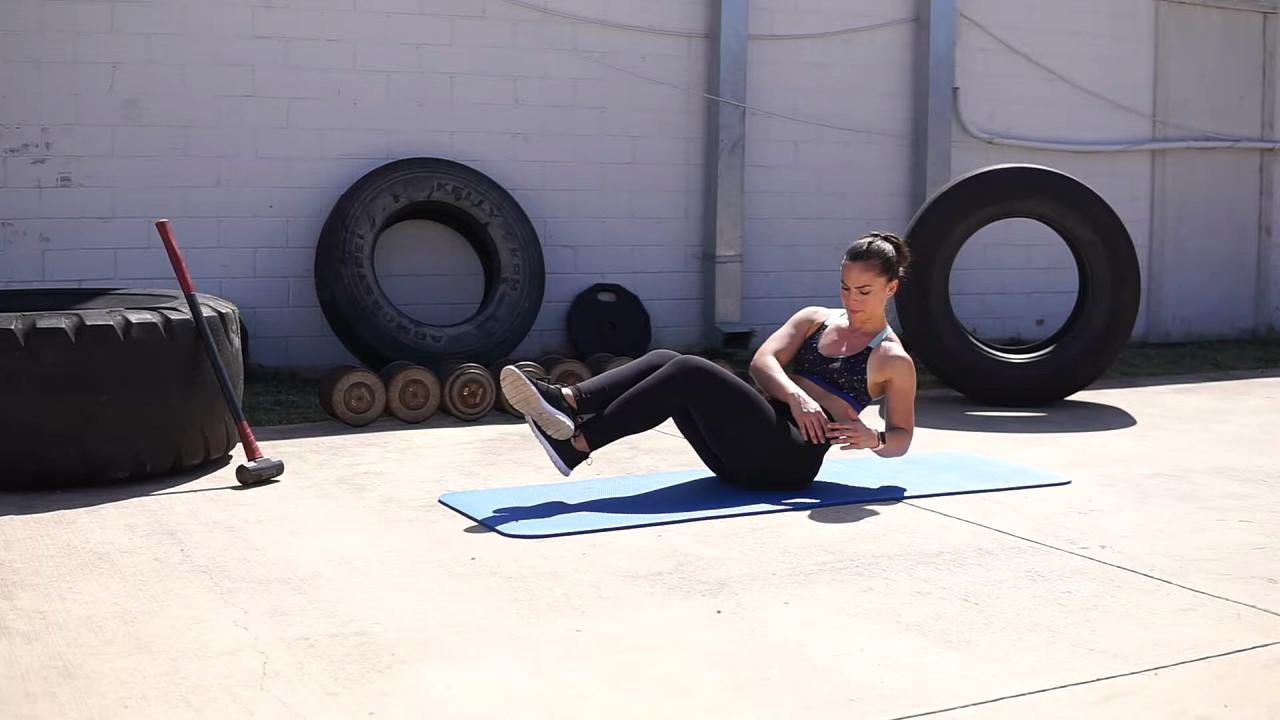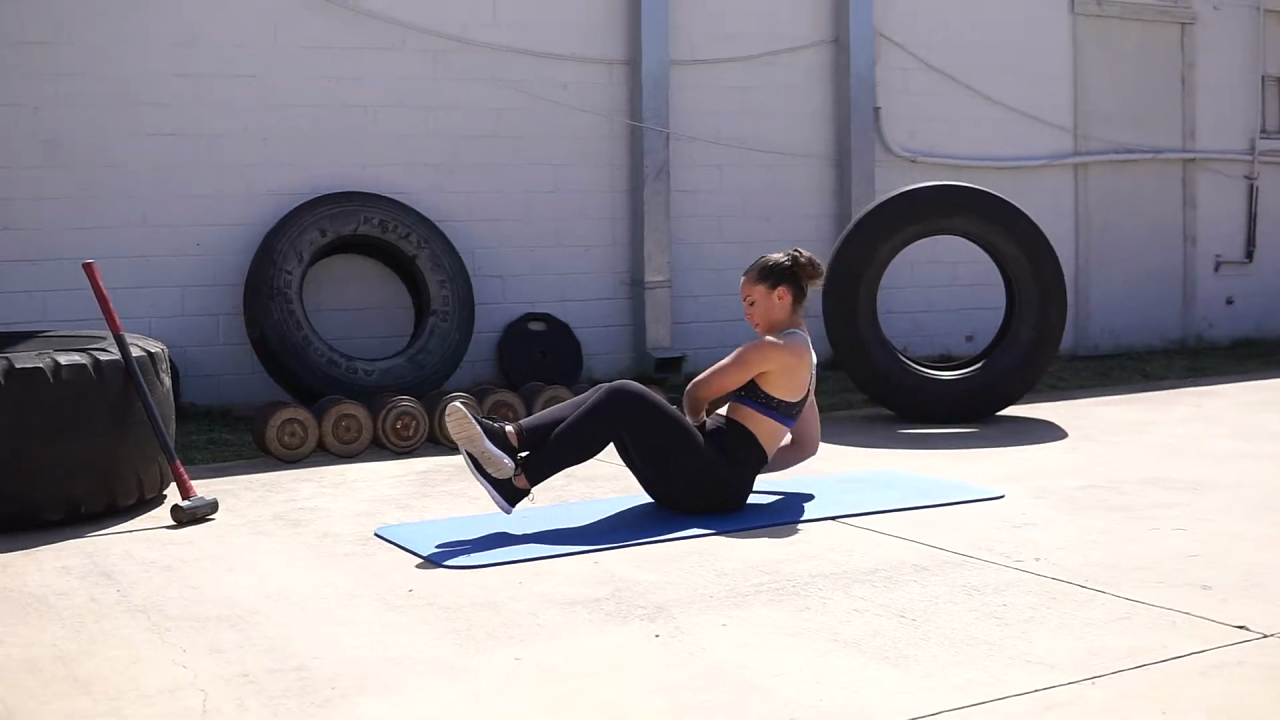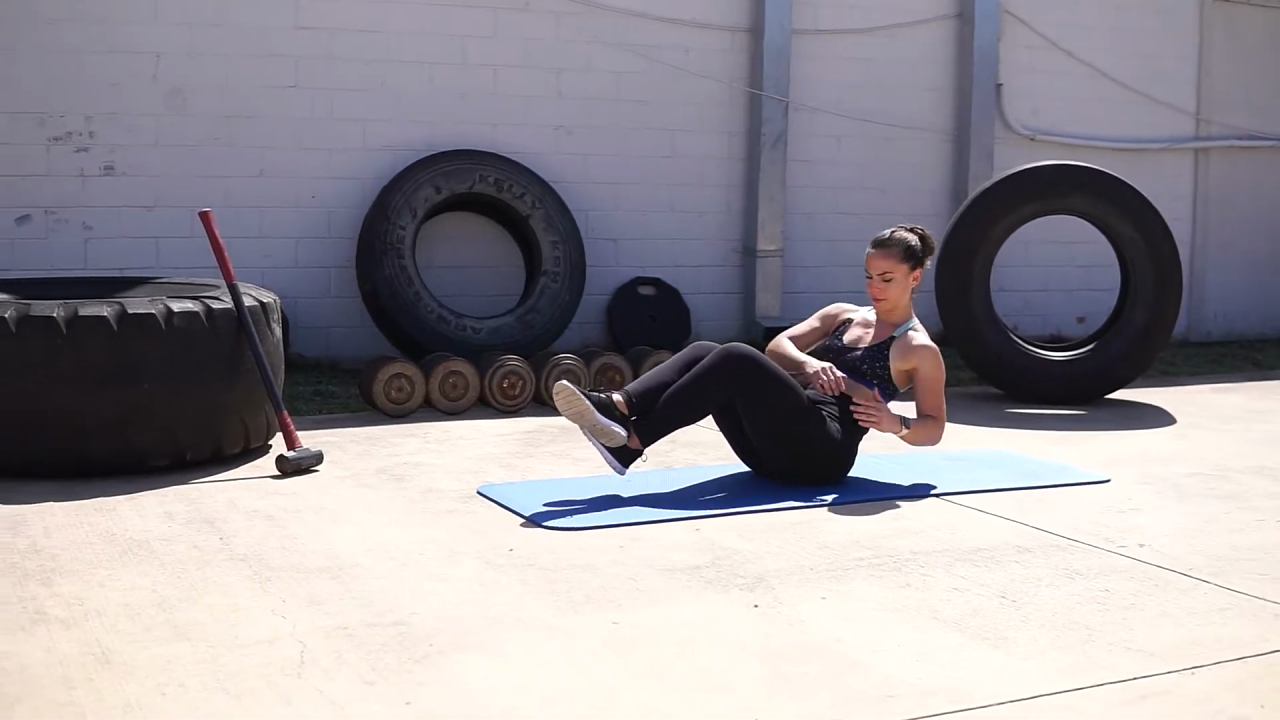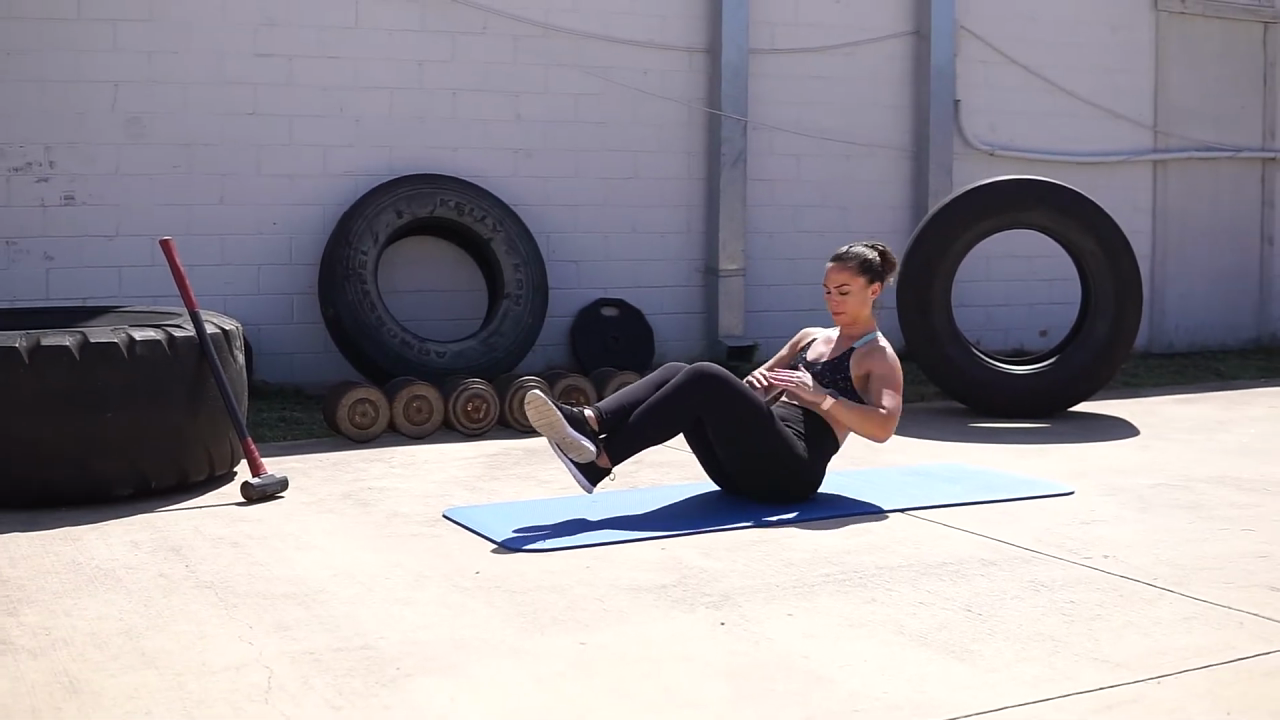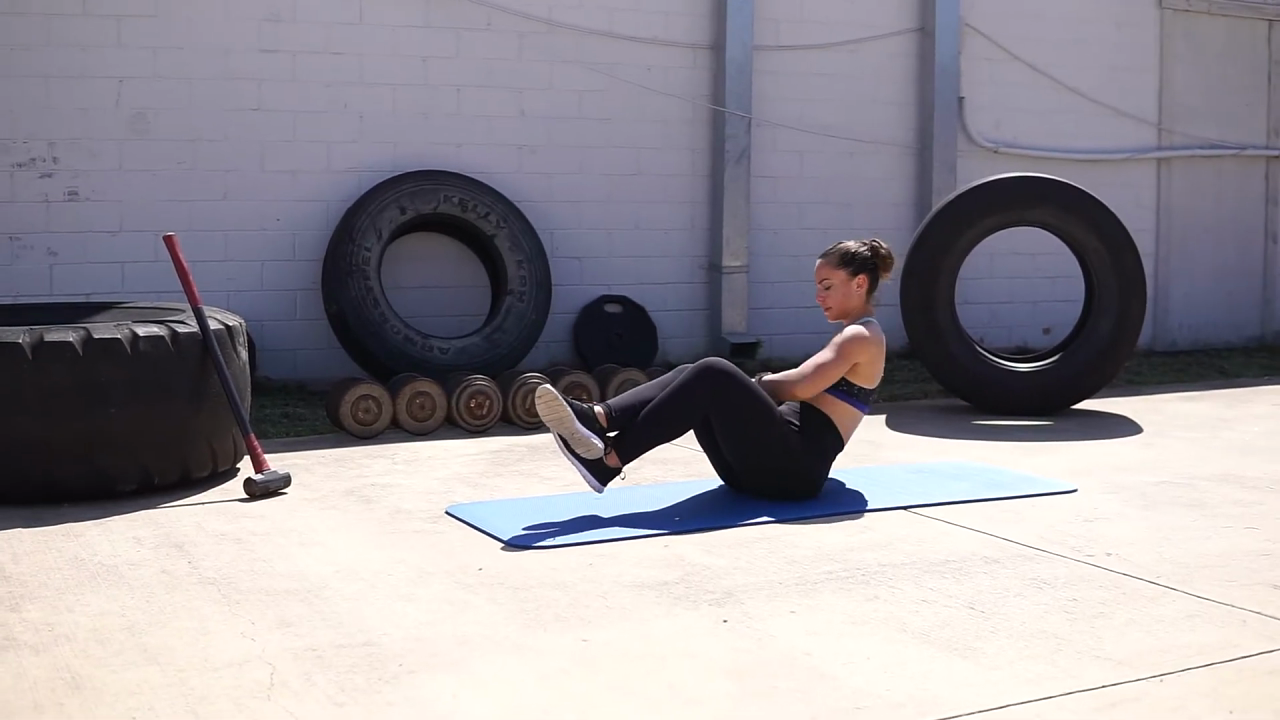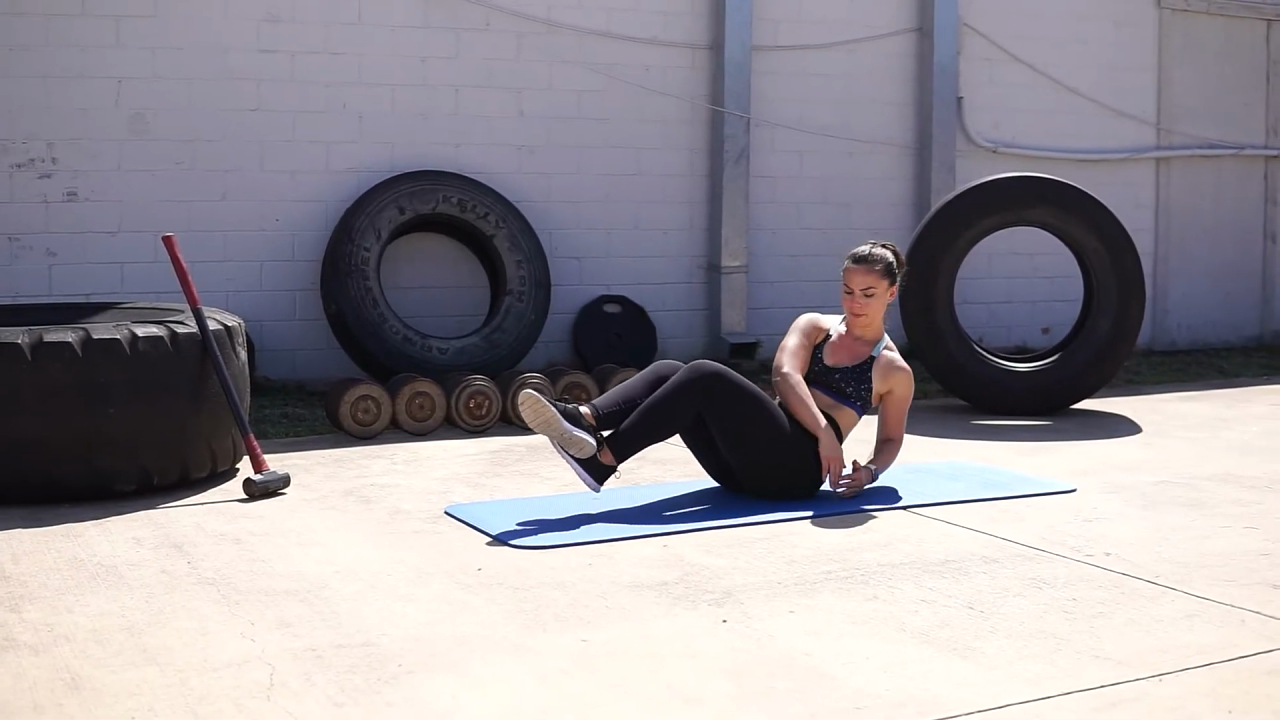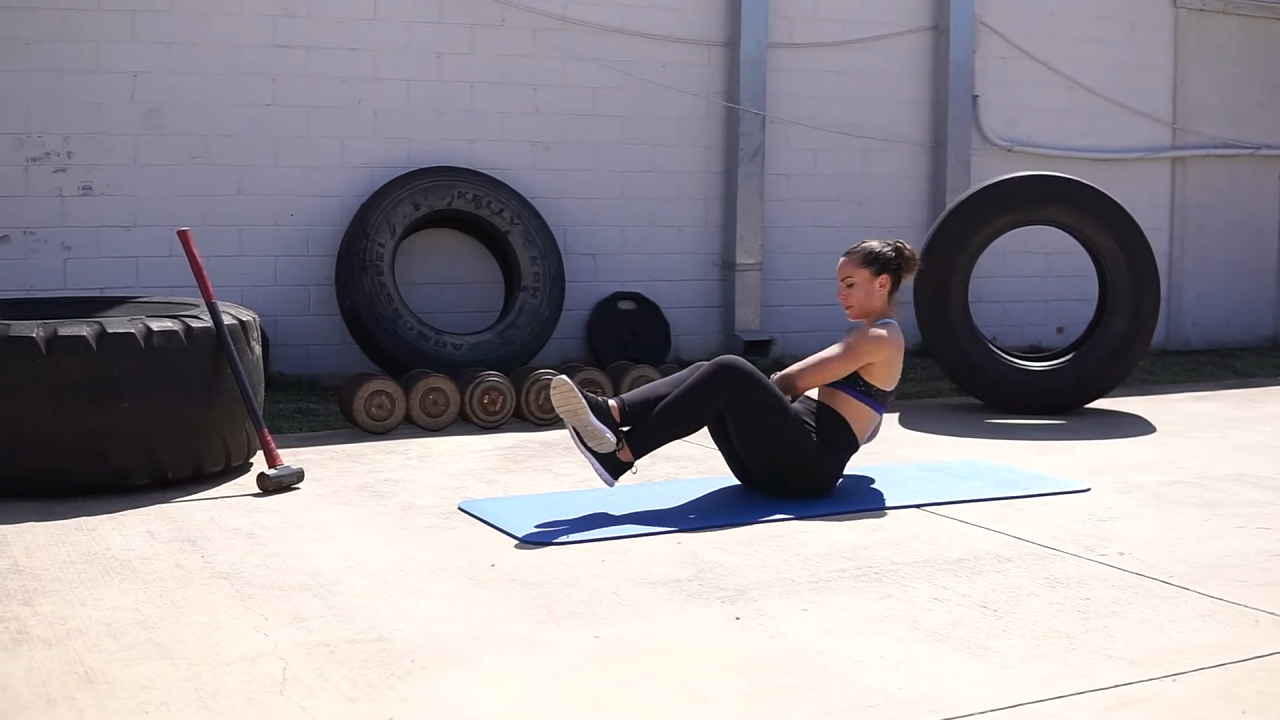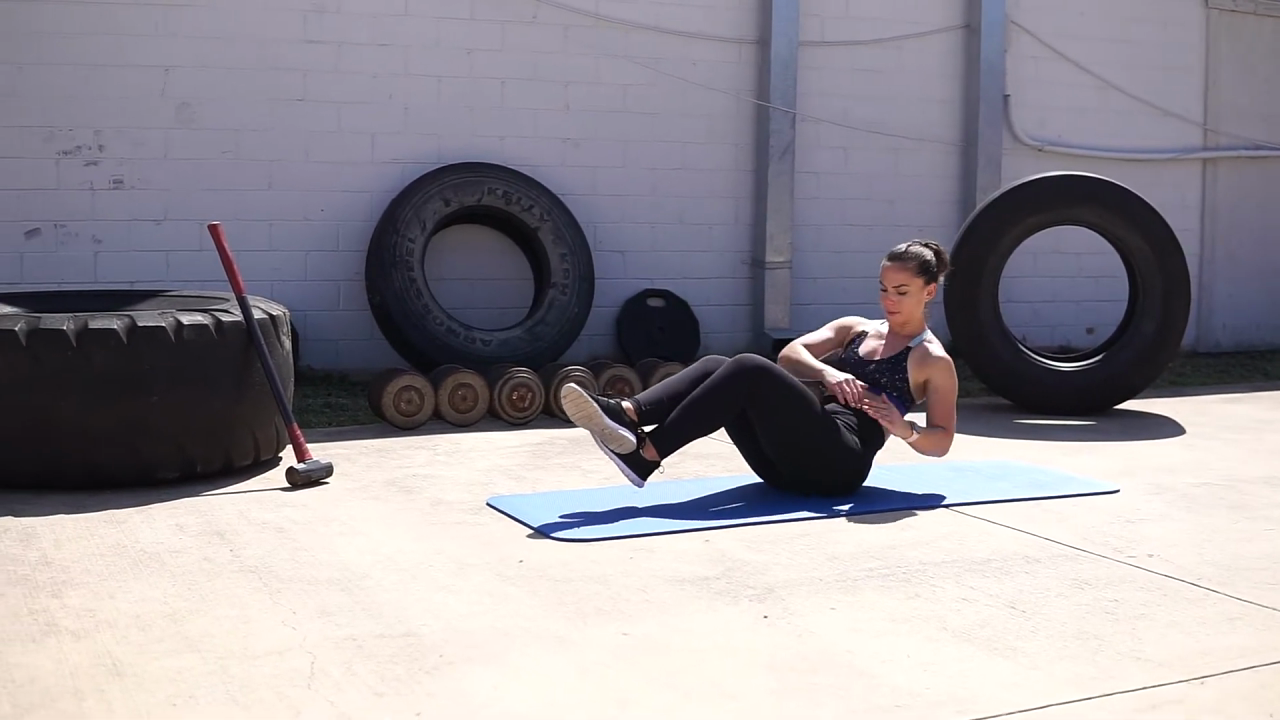
dt=0.5s
person 1, frame 1
left shoulder: (892, 359)
right shoulder: (815, 319)
left elbow: (900, 440)
right elbow: (763, 361)
left wrist: (866, 437)
right wrist: (795, 394)
left hip: (786, 457)
right hip: (744, 452)
left knee: (691, 373)
right knee: (665, 360)
left ankle: (579, 442)
right ankle: (566, 401)
person 1, frame 2
left shoulder: (776, 348)
right shoulder: (796, 355)
left elbow: (701, 391)
right elbow: (806, 445)
left wrist: (693, 417)
left hip: (715, 482)
right hip: (697, 473)
left knee: (623, 397)
right knee: (608, 395)
left ankle: (519, 479)
right ankle: (507, 437)
person 1, frame 3
left shoulder: (920, 349)
right shoulder: (843, 315)
left elbow: (933, 427)
right elbow: (777, 349)
left wrist: (892, 422)
right wrist: (808, 365)
left hip: (821, 451)
right hip: (775, 449)
left knee: (735, 358)
right knee: (703, 353)
left ankle: (632, 440)
right ankle: (615, 406)
person 1, frame 4
left shoulder: (879, 357)
right shoulder: (813, 337)
left elbow: (883, 426)
right elbow: (760, 379)
left wrist: (817, 395)
right wrist: (757, 383)
left hip: (789, 469)
right hip: (745, 466)
left knee: (705, 377)
right knee: (675, 374)
left ankle: (600, 460)
right ankle: (587, 422)
person 1, frame 5
left shoulder: (862, 338)
right shoulder: (845, 343)
left elbow: (803, 387)
left wrist: (770, 385)
left hip: (794, 468)
right hip: (755, 466)
left knee: (713, 374)
right knee: (691, 376)
left ankle: (610, 459)
right ankle: (595, 419)
person 1, frame 6
left shoulder: (895, 370)
right shoulder: (814, 327)
left elbow: (891, 440)
right elbow: (784, 376)
left wrist: (870, 472)
right wrist: (823, 432)
left hip: (794, 465)
right hip: (745, 463)
left knee: (704, 376)
right knee: (668, 372)
left ankle: (605, 458)
right ankle: (582, 419)
person 1, frame 7
left shoulder: (878, 339)
right shoulder: (872, 340)
left elbow: (799, 380)
left wrist: (756, 390)
left hip: (808, 467)
right hip: (779, 462)
left knee: (729, 371)
right knee: (705, 373)
left ankle: (621, 452)
right ankle: (609, 412)
person 1, frame 8
left shoulder: (934, 360)
right shoulder: (858, 329)
left elbow: (940, 439)
right elbow: (789, 355)
left wrist: (906, 429)
right wrist: (825, 372)
left hip: (837, 462)
right hip: (790, 461)
left knee: (748, 369)
right knee: (715, 366)
left ankle: (647, 453)
right ankle: (625, 413)
